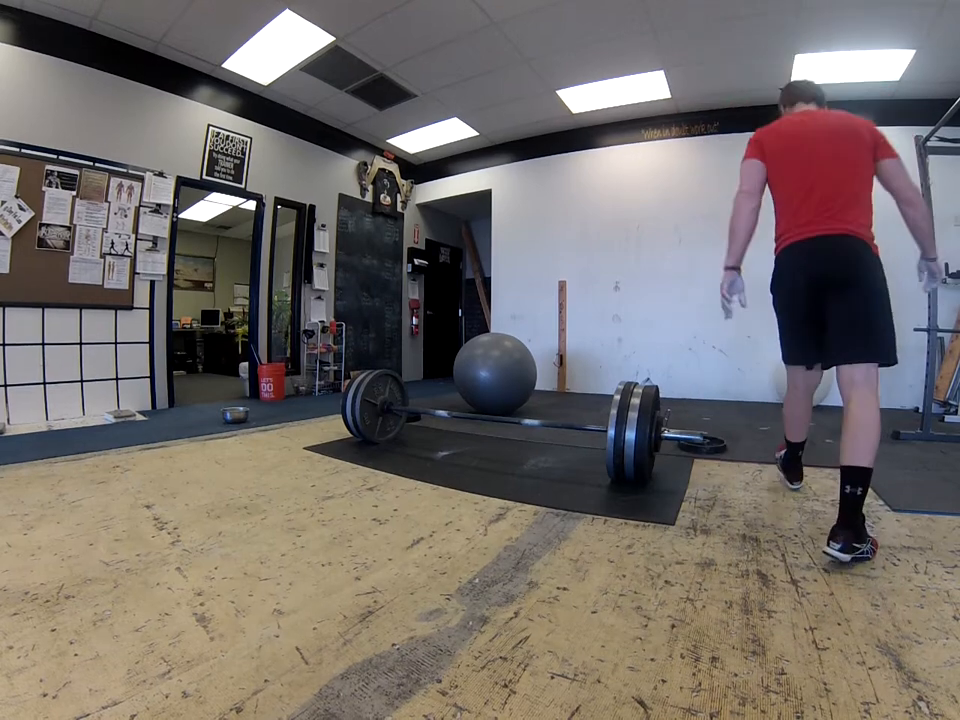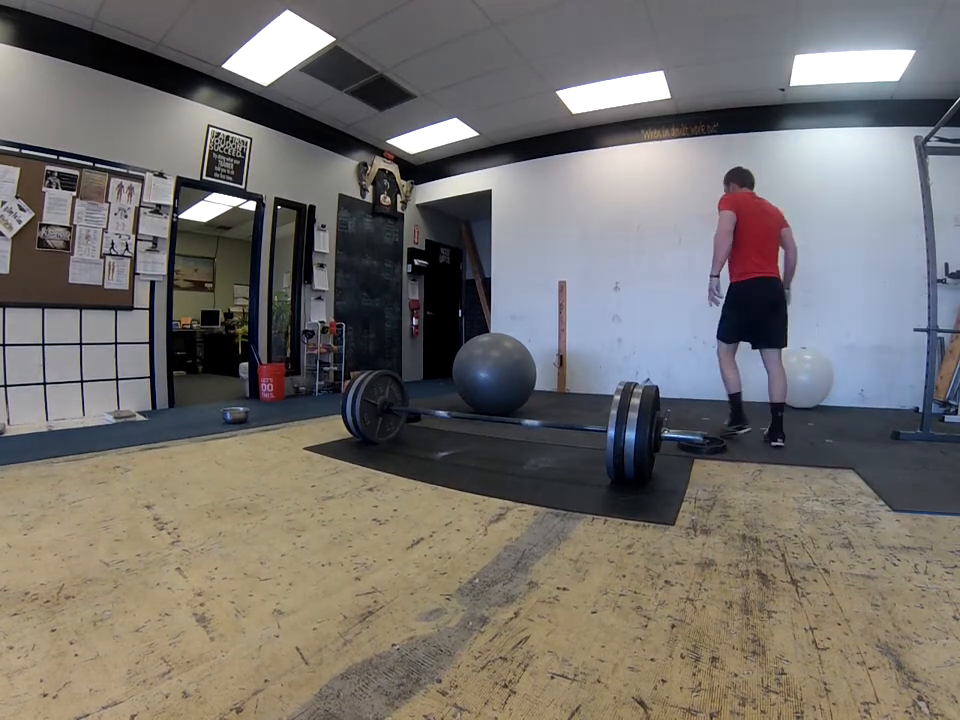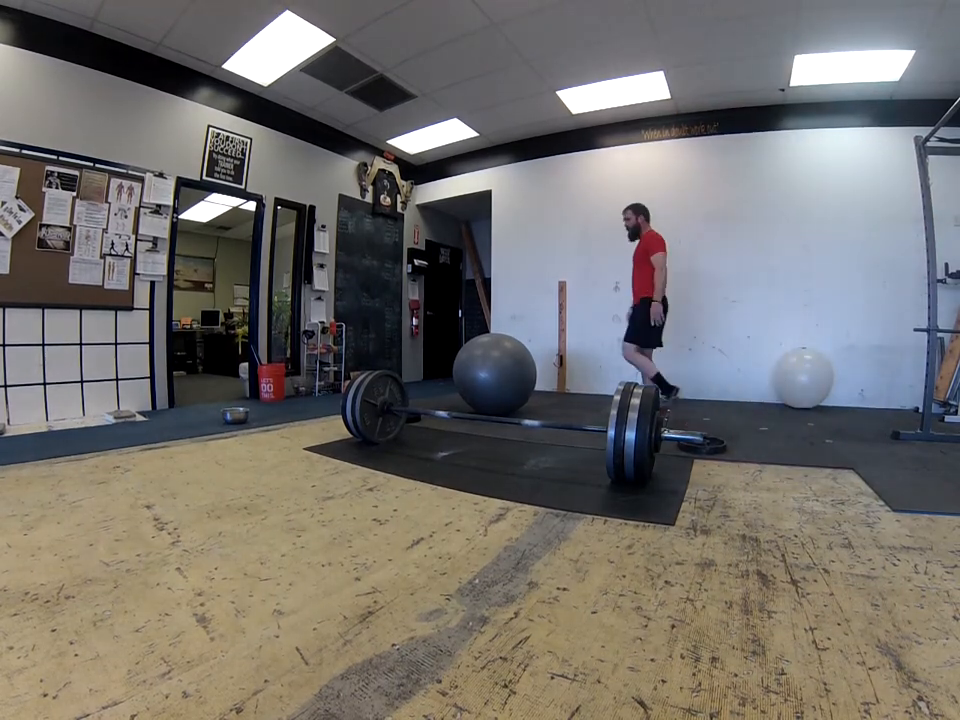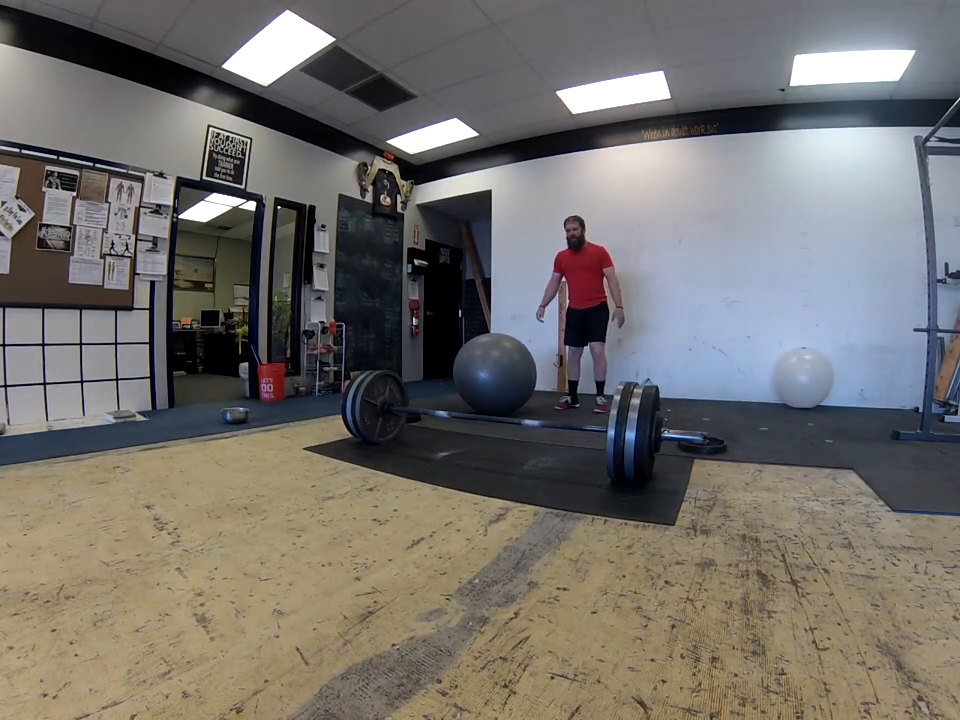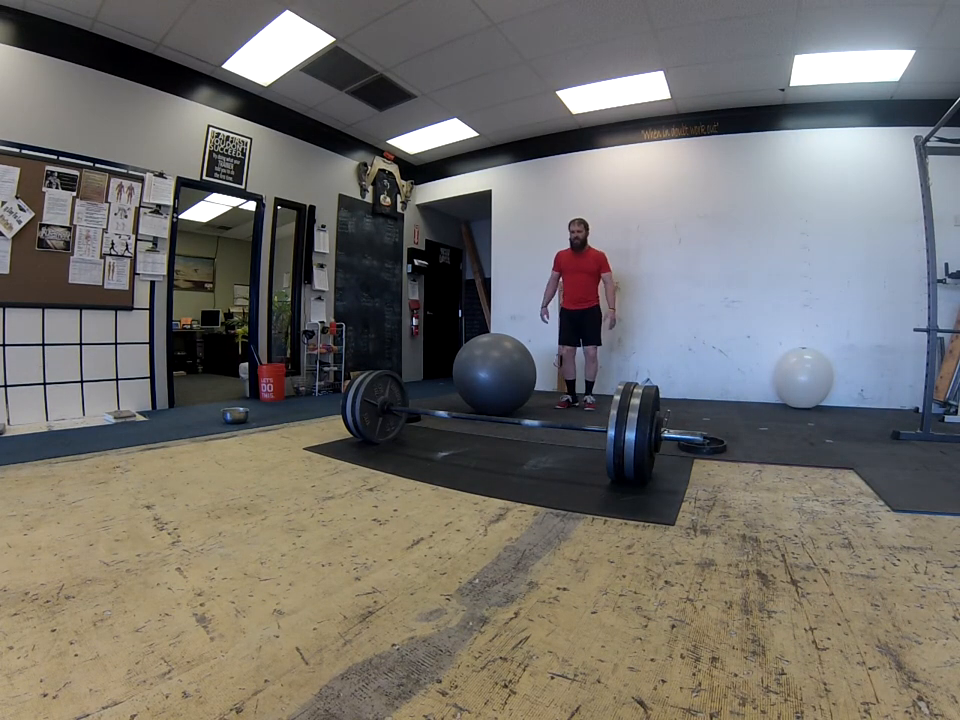
dt=1s
person 1, frame 1
left shoulder: (765, 137)
right shoulder: (863, 130)
left elbow: (747, 199)
right elbow: (910, 198)
left wrist: (732, 267)
right wrist: (929, 254)
left hip: (795, 262)
right hip: (853, 257)
left knee: (800, 376)
right knee: (860, 388)
left ankle: (793, 463)
right ankle: (847, 524)
person 1, frame 2
left shoulder: (730, 201)
right shoulder: (773, 210)
left elbow: (724, 233)
right elbow: (791, 249)
left wrist: (715, 274)
right wrist: (785, 285)
left hip: (744, 287)
right hip: (773, 288)
left knee: (725, 352)
right knee: (773, 361)
left ankle: (738, 418)
right ankle: (776, 430)
person 1, frame 3
left shoulder: (653, 239)
right shoulder: (641, 243)
left elbow: (660, 270)
left wrist: (656, 302)
right wrist: (634, 305)
left hip: (650, 304)
right hip: (644, 304)
left knee: (629, 351)
right knee: (643, 354)
left ankle: (668, 389)
person 1, frame 4
left shoulder: (599, 252)
right shoulder: (561, 257)
left elbow: (612, 279)
right elbow: (553, 282)
left wrist: (619, 306)
right wrist: (542, 305)
left hip: (597, 309)
right hip: (574, 311)
left knee: (597, 350)
right knee: (573, 354)
left ankle: (600, 395)
right ankle: (572, 396)
person 1, frame 5
left shoulder: (598, 256)
right shoulder: (561, 256)
left elbow: (608, 283)
right elbow: (553, 281)
left wrist: (611, 309)
right wrist: (544, 305)
left hip: (590, 311)
right hip: (568, 312)
left knee: (590, 354)
right knee: (566, 353)
left ankle: (588, 396)
right ankle: (571, 395)
